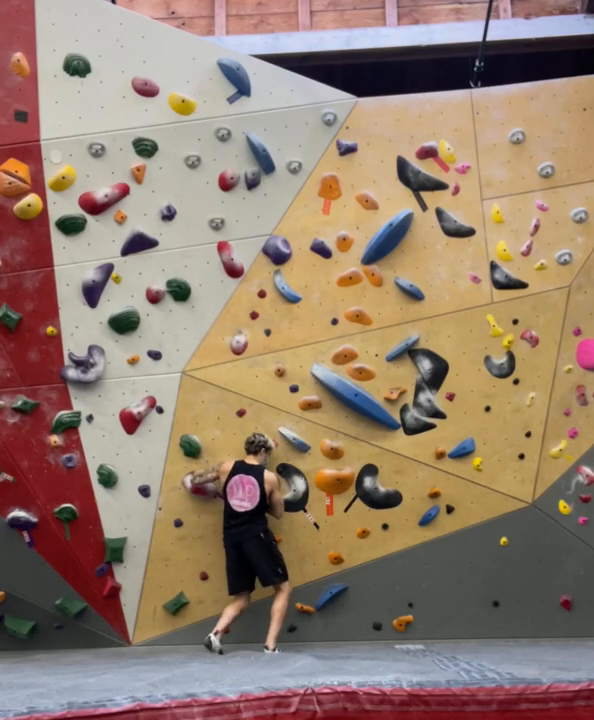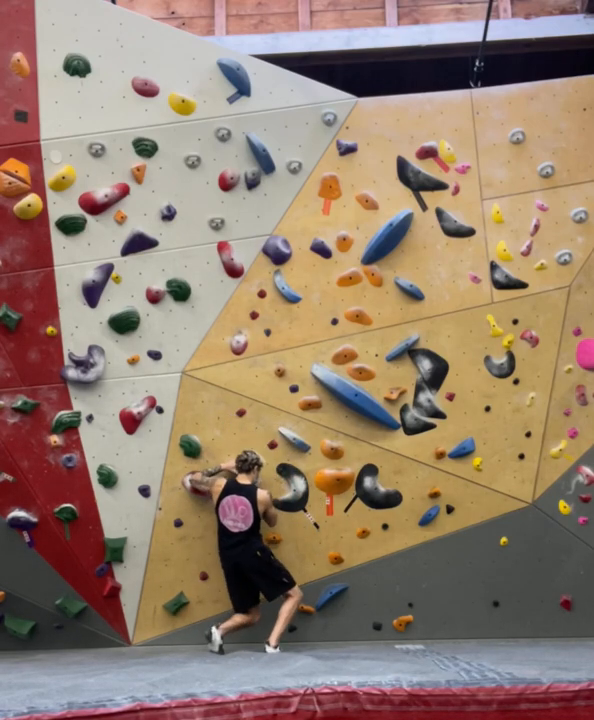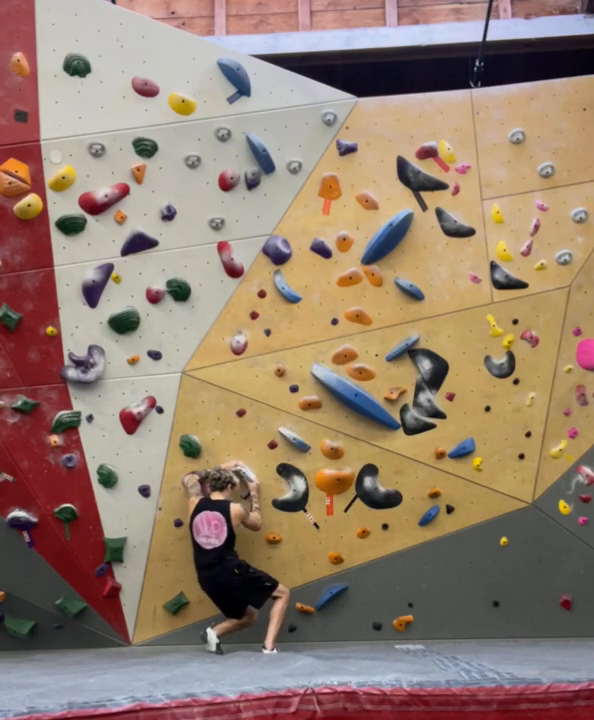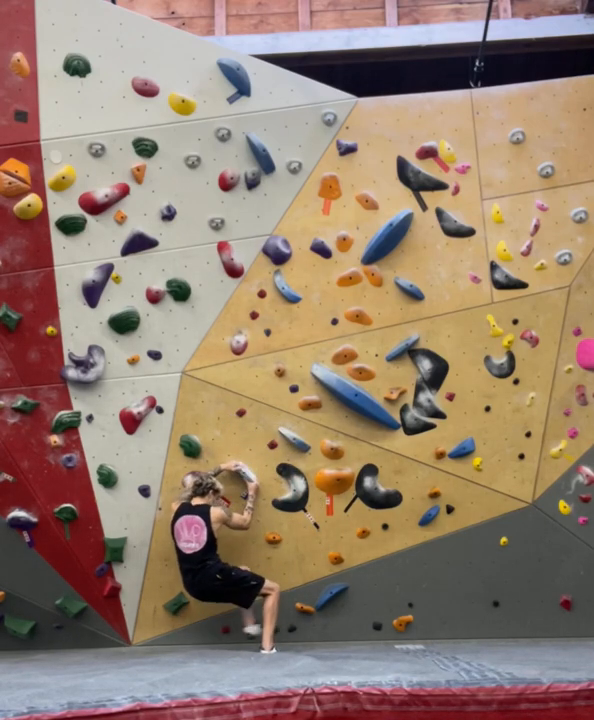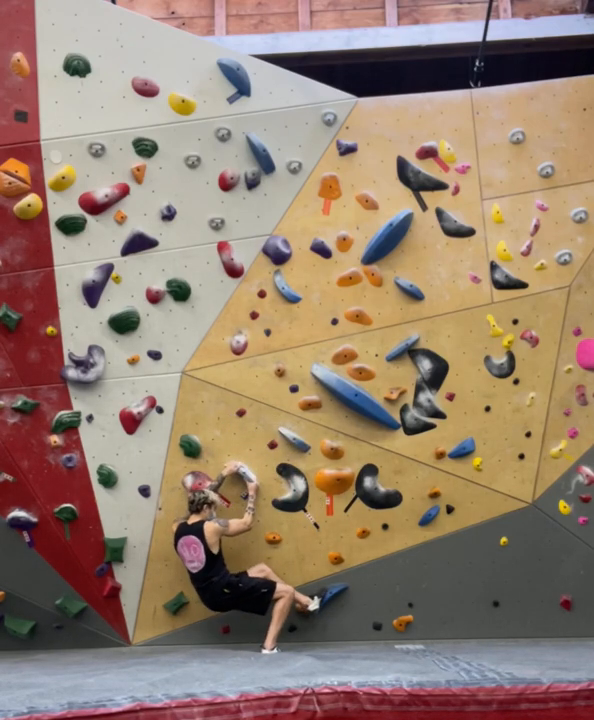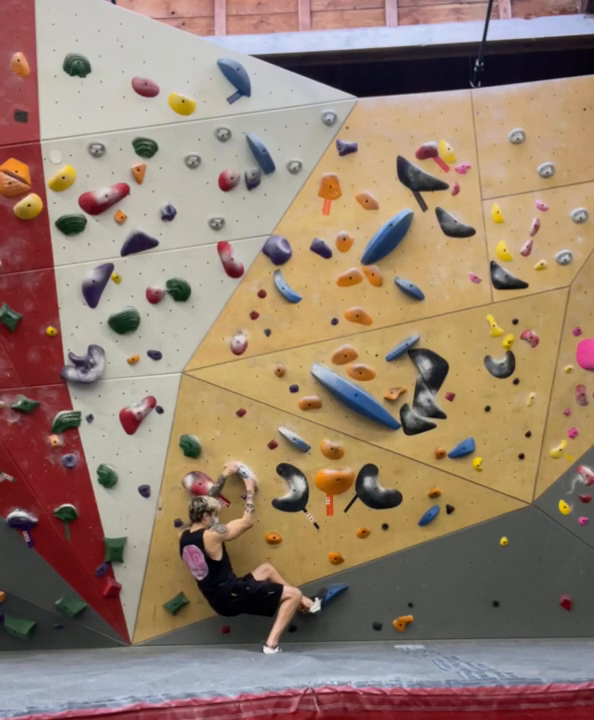
dt=0.4s
person 1, frame 1
left shoulder: (226, 468)
right shoulder: (269, 477)
left elbow: (195, 480)
right elbow: (278, 513)
left hip: (232, 539)
right hip: (257, 537)
left knee: (241, 599)
right knee: (283, 589)
left ankle: (215, 633)
right ankle: (270, 646)
person 1, frame 2
left shoulder: (218, 485)
right shoulder: (262, 495)
left elbow: (193, 479)
right elbow: (272, 522)
left wrist: (221, 468)
left hip: (228, 557)
right hip: (253, 554)
left knee: (251, 615)
right knee: (294, 595)
left ankle: (218, 631)
right ankle: (272, 644)
person 1, frame 3
left shoulder: (194, 502)
right shoulder: (235, 509)
left elbow: (191, 479)
right elbow: (256, 525)
left wrist: (220, 469)
right wrist: (254, 494)
left hip: (207, 578)
right hip: (230, 572)
left knee: (248, 616)
right knee: (282, 594)
left ankle: (214, 632)
right ankle: (269, 646)
person 1, frame 4
left shoulder: (177, 508)
right shoulder: (217, 512)
left elbow: (193, 482)
right elbow: (245, 522)
left wrist: (222, 468)
right wrist: (252, 494)
left hip: (192, 583)
right hip: (212, 576)
left knee: (243, 573)
right knee: (273, 589)
left ankle: (250, 625)
right ankle: (267, 647)
person 1, frame 5
left shoulder: (177, 528)
right shoulder: (211, 527)
left elbow: (202, 496)
right elbow: (246, 523)
left wrist: (224, 474)
right wrist: (252, 494)
left hip: (208, 594)
right hip: (223, 591)
left knee: (262, 569)
right knee: (287, 592)
left ankle: (304, 602)
right ankle: (269, 647)
person 1, frame 6
left shoulder: (183, 536)
right shoulder: (211, 535)
left elbow: (205, 501)
right elbow: (247, 522)
left wrist: (224, 476)
right wrist: (250, 489)
left hip: (218, 598)
right hip: (230, 596)
left knee: (267, 569)
right knee: (294, 594)
left ankle: (305, 603)
right ankle: (271, 645)
